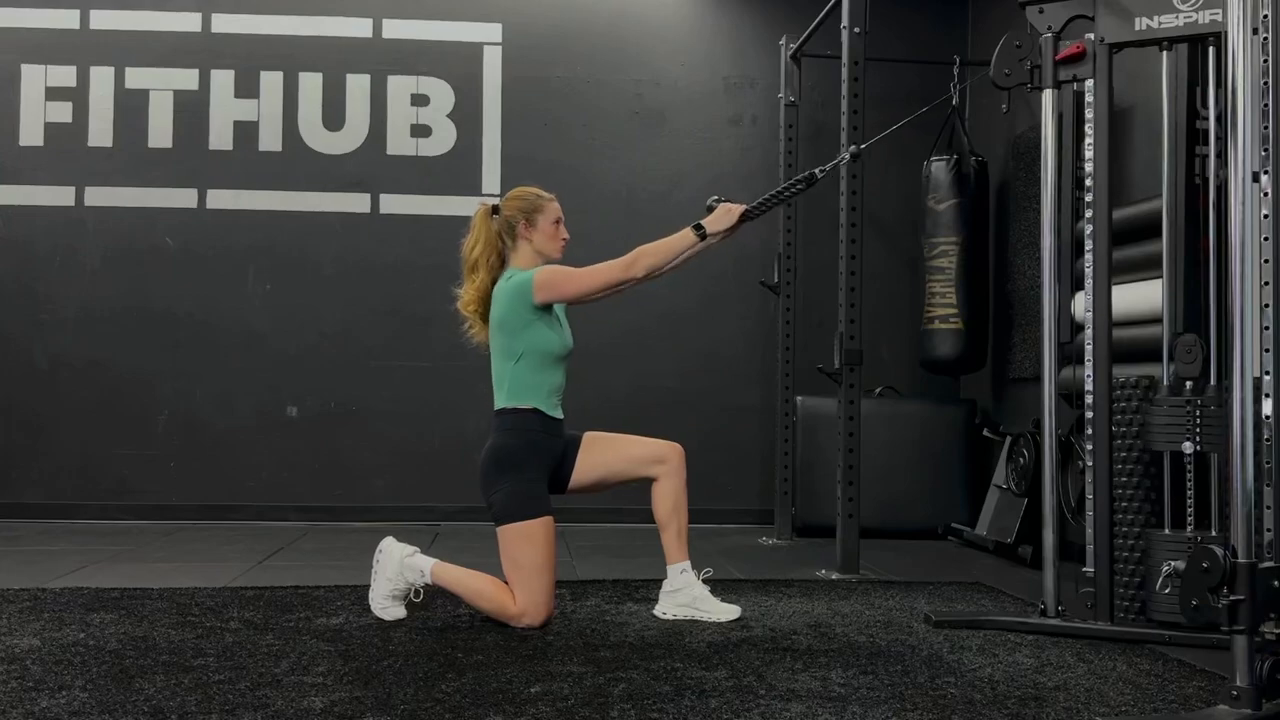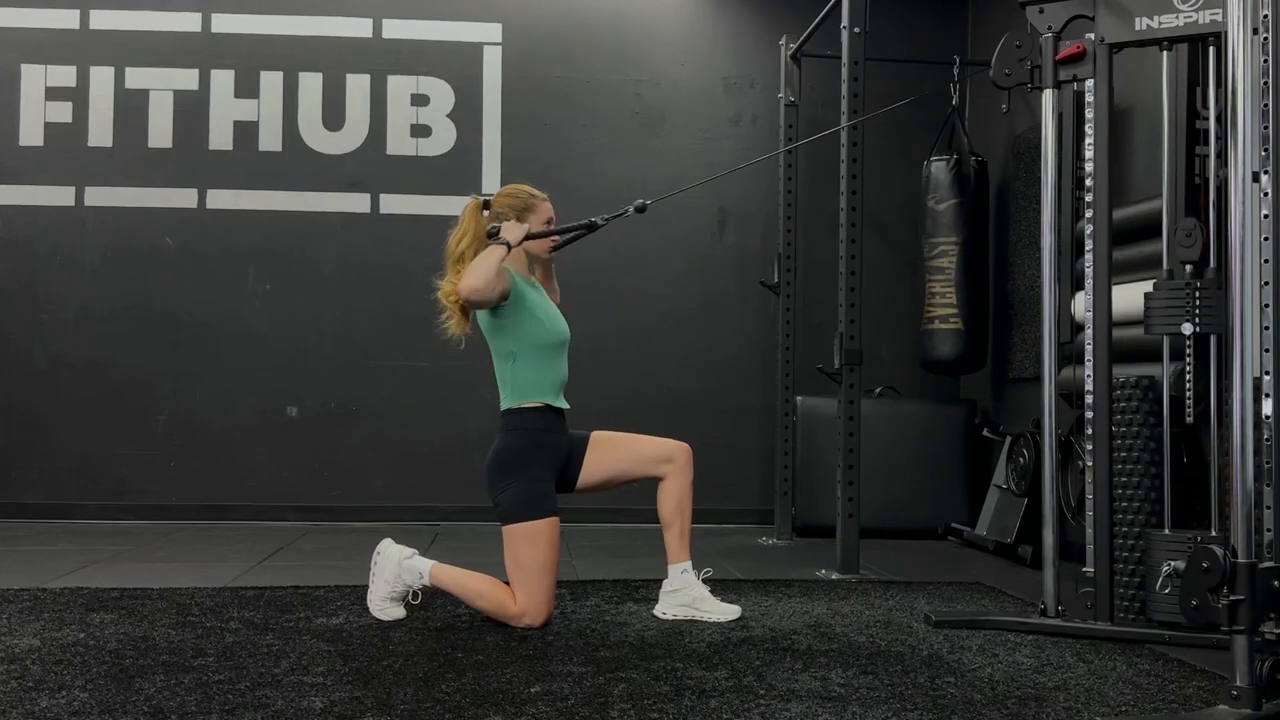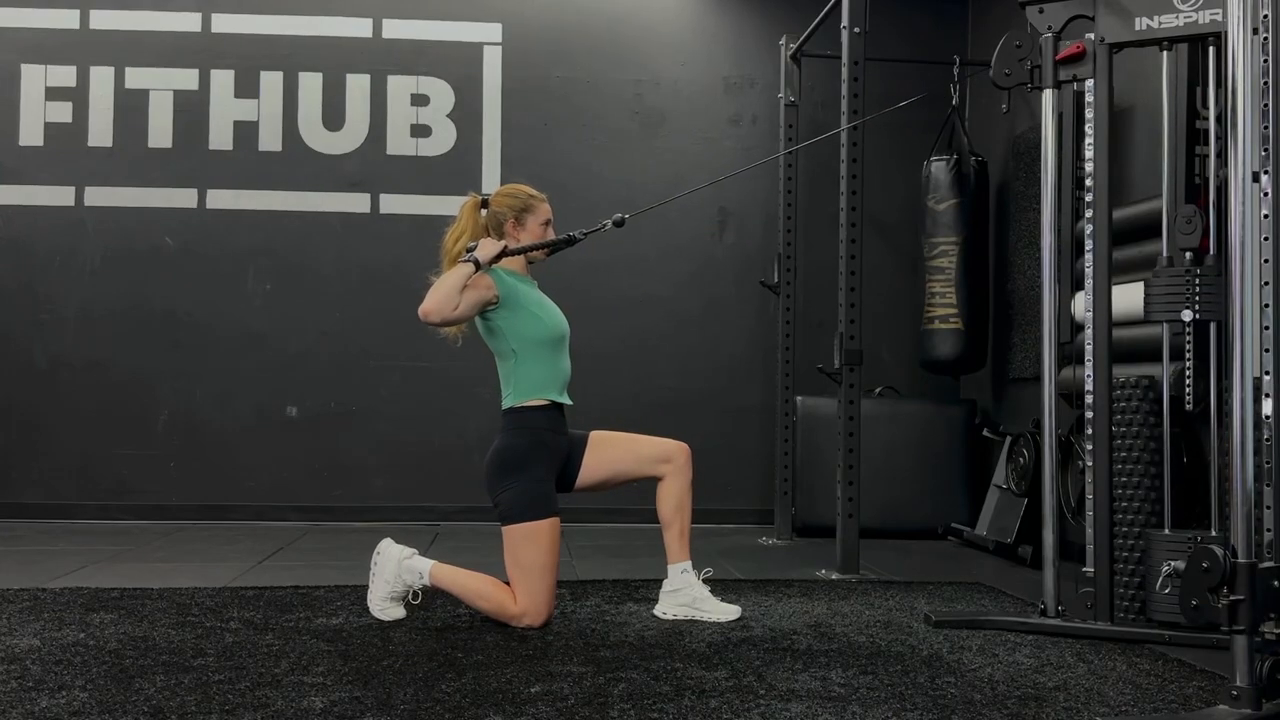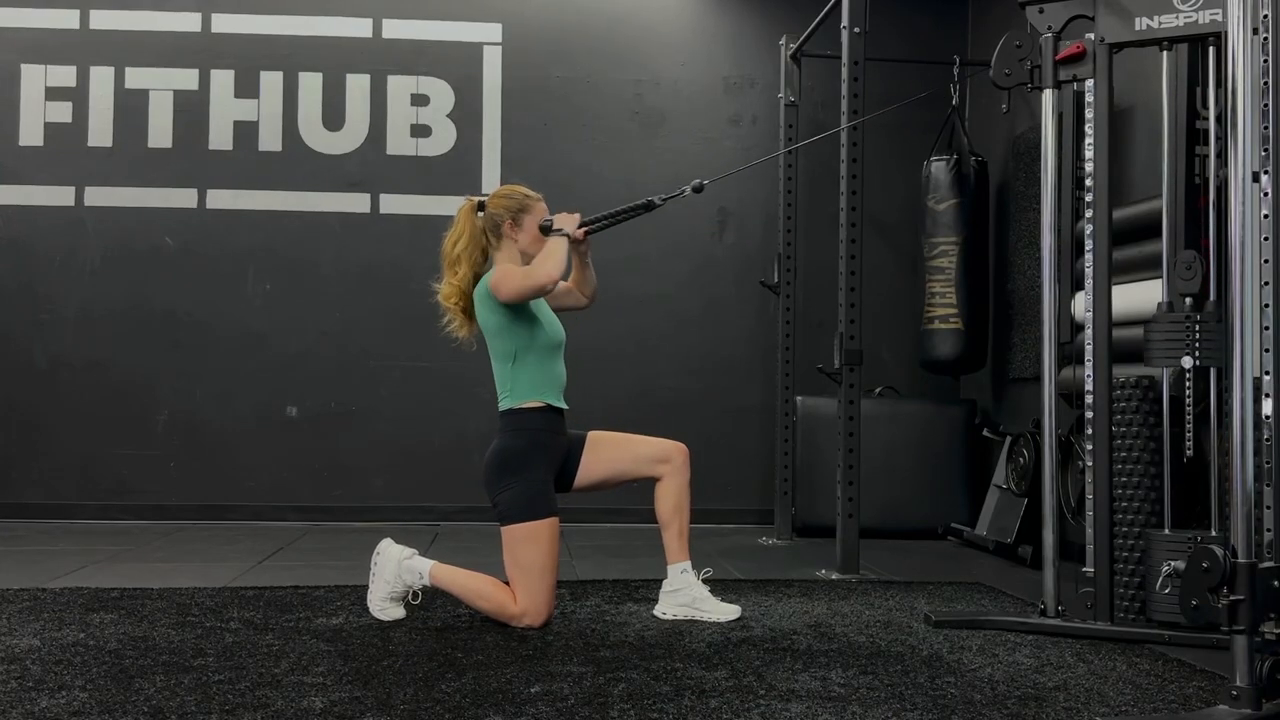
dt=0.5s
person 1, frame 1
left shoulder: (544, 286)
right shoulder: (524, 285)
left elbow: (634, 273)
right elbow: (629, 269)
left wrist: (706, 234)
right wrist: (705, 228)
left hip: (550, 444)
right hip: (516, 452)
left knee: (668, 457)
right knee: (530, 614)
left ankle: (679, 589)
right ankle: (412, 566)
person 1, frame 2
left shoulder: (526, 284)
right shoulder: (499, 282)
left elbow: (548, 302)
right elbow: (470, 290)
left wrist: (544, 261)
right wrist: (504, 243)
left hip: (556, 441)
right hip: (523, 449)
left knee: (676, 457)
right knee: (529, 614)
left ankle: (680, 591)
right ankle: (409, 568)
person 1, frame 3
left shoulder: (520, 284)
right shoulder: (491, 284)
right elbow: (431, 311)
right wrist: (476, 258)
left hip: (555, 441)
right hip: (523, 449)
left knee: (675, 457)
right knee: (529, 614)
left ankle: (680, 590)
right ankle: (410, 567)
person 1, frame 4
left shoulder: (521, 286)
right shoulder: (498, 282)
left elbow: (580, 296)
right elbow: (545, 279)
left wrist: (576, 246)
right wrist: (560, 234)
left hip: (552, 441)
right hip: (521, 450)
left knee: (672, 457)
right knee: (530, 613)
left ankle: (679, 590)
right ankle: (409, 568)
